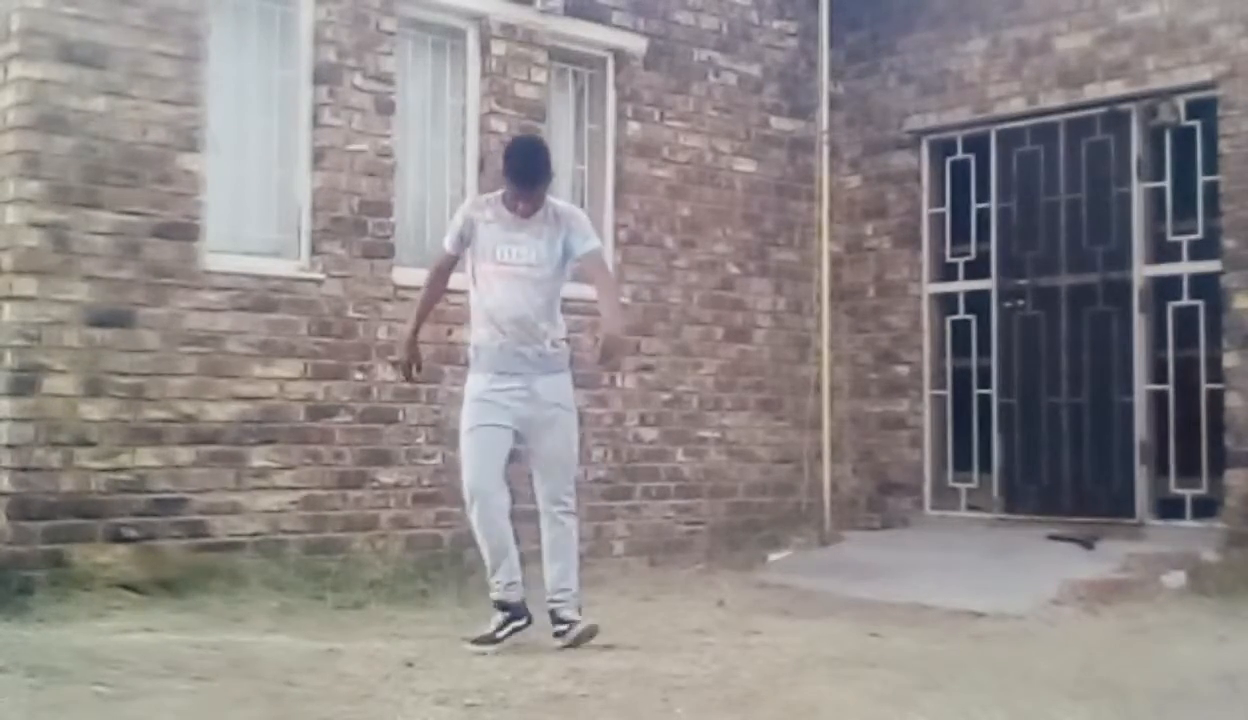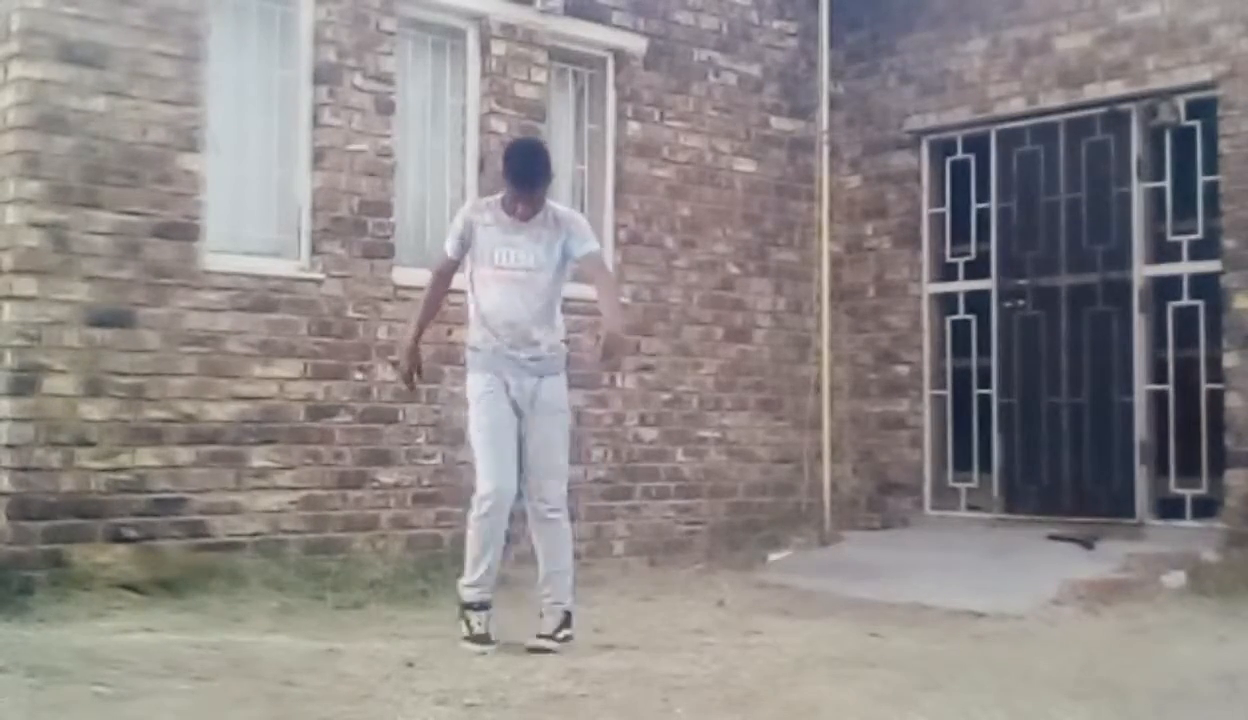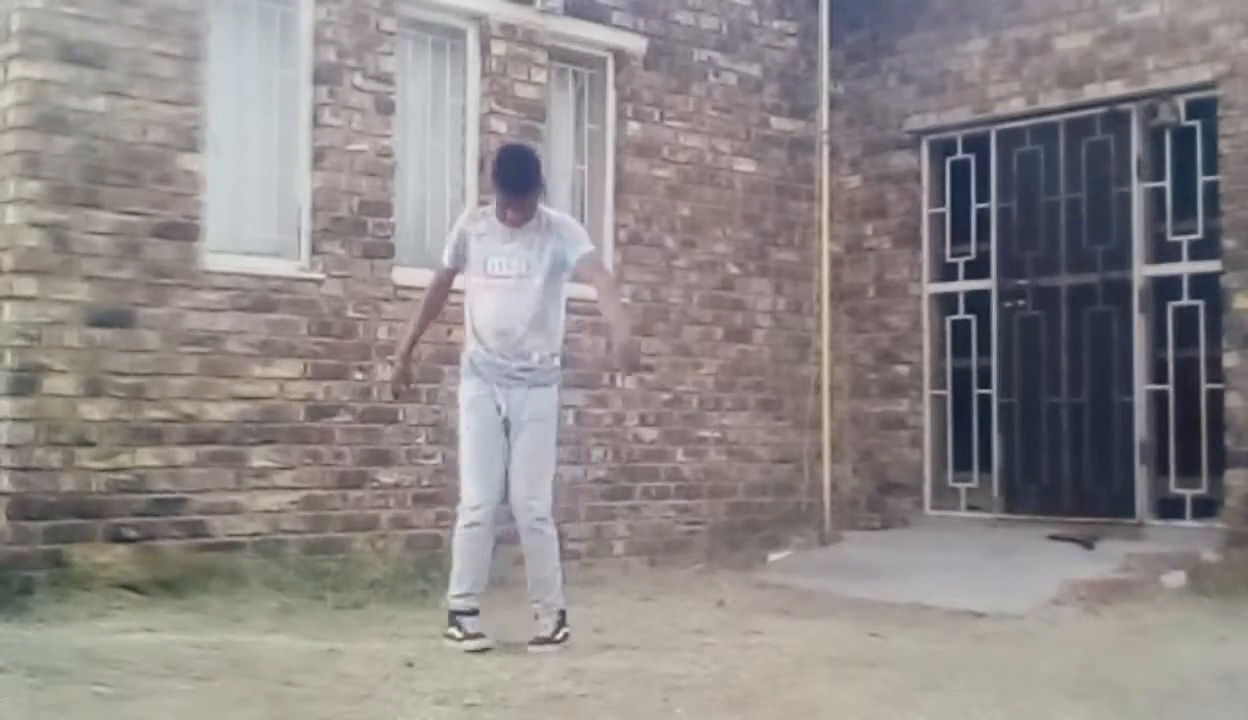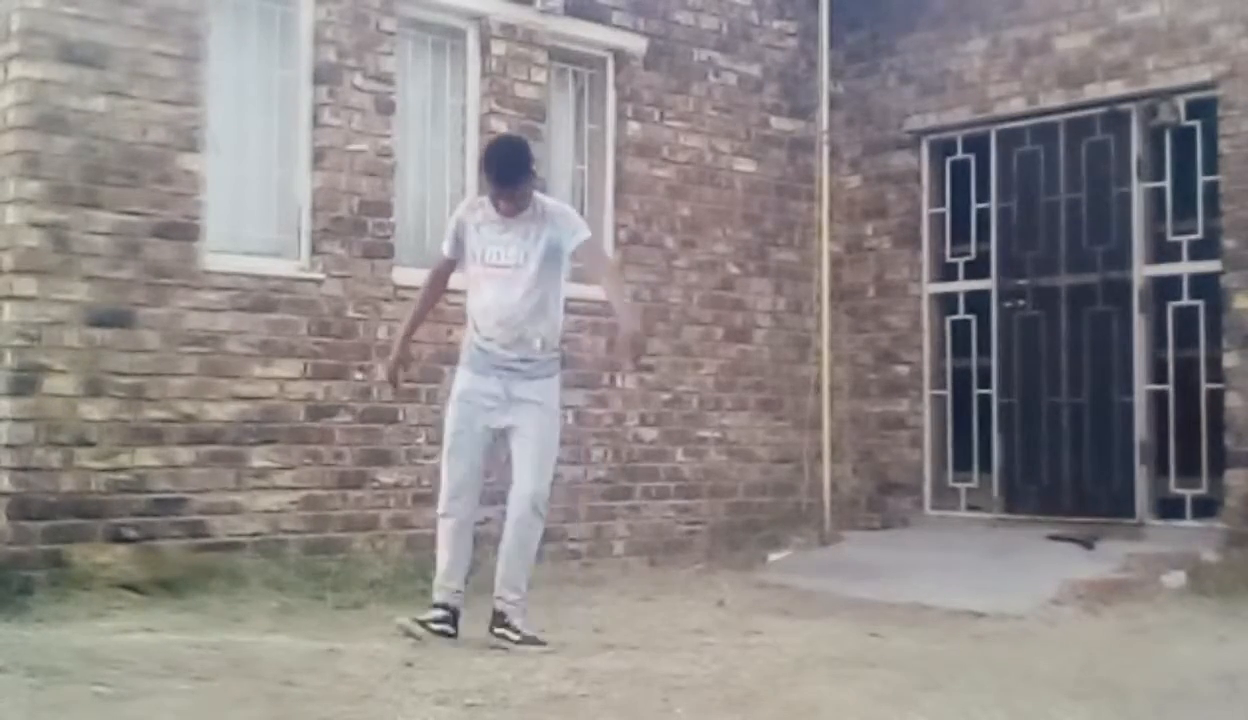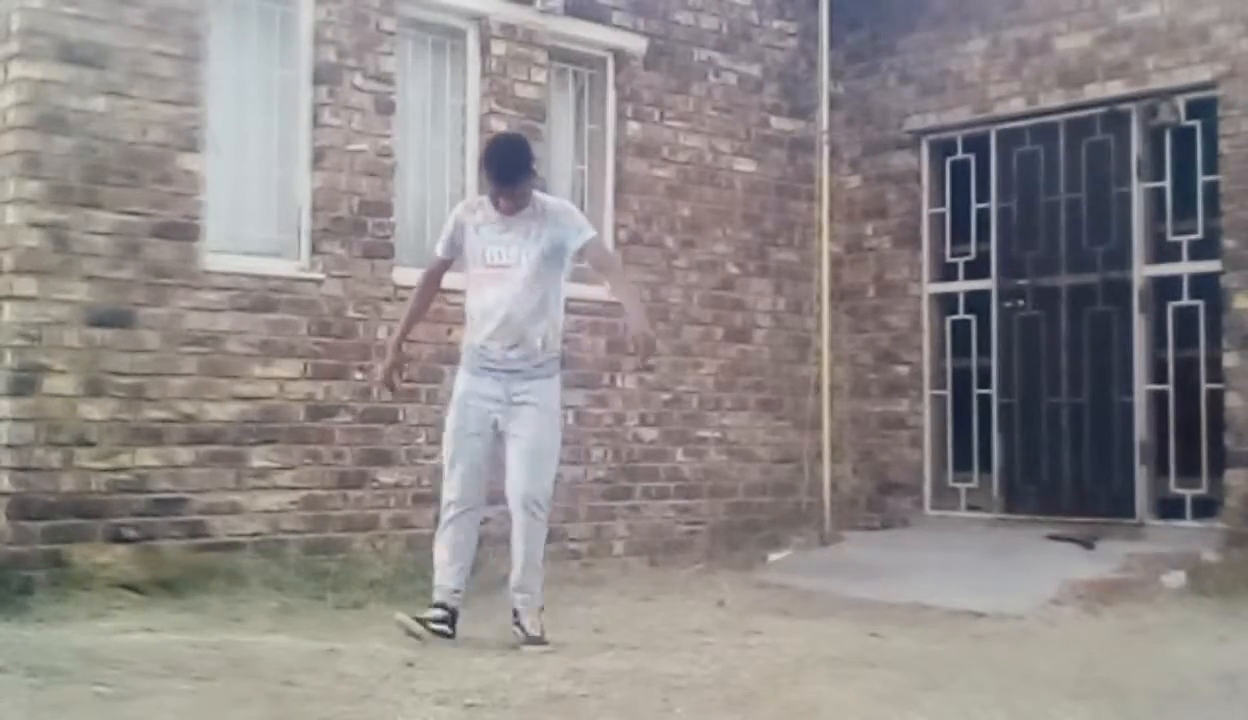
dt=0.1s
person 1, frame 1
left shoulder: (568, 221)
right shoulder: (474, 214)
left elbow: (600, 275)
right elbow: (441, 272)
left wrist: (613, 324)
right wrist: (412, 336)
left hip: (549, 371)
right hip: (491, 371)
left knee: (558, 495)
right knee: (480, 483)
left ankle: (565, 608)
right ankle: (508, 599)
person 1, frame 2
left shoulder: (567, 225)
right shoulder: (474, 217)
left elbow: (600, 276)
right elbow: (443, 276)
left wrist: (613, 322)
right wrist: (413, 342)
left hip: (546, 374)
right hip: (489, 370)
left knee: (548, 498)
right knee: (494, 488)
left ankle: (556, 612)
right ankle: (476, 602)
person 1, frame 3
left shoulder: (561, 231)
right shoulder: (469, 227)
left elbow: (598, 279)
right elbow: (439, 288)
left wrist: (620, 331)
right wrist: (405, 352)
left hip: (537, 385)
right hip: (480, 380)
left knee: (531, 507)
right knee: (478, 501)
left ankle: (551, 612)
right ankle: (464, 611)
person 1, frame 4
left shoulder: (558, 219)
right shoulder: (468, 217)
left elbow: (600, 264)
right elbow: (439, 278)
left wrist: (626, 317)
right wrist: (403, 341)
left hip: (537, 376)
right hip: (477, 371)
left knee: (529, 495)
right knee: (458, 492)
left ankle: (509, 608)
right ankle: (446, 605)
person 1, frame 5
left shoulder: (559, 218)
right shoulder: (467, 217)
left elbow: (606, 264)
right elbow: (433, 277)
left wrist: (635, 316)
right wrist: (398, 342)
left hip: (536, 378)
right hip: (477, 373)
left knee: (528, 495)
right knee: (461, 494)
left ankle: (526, 607)
right ankle: (445, 605)
